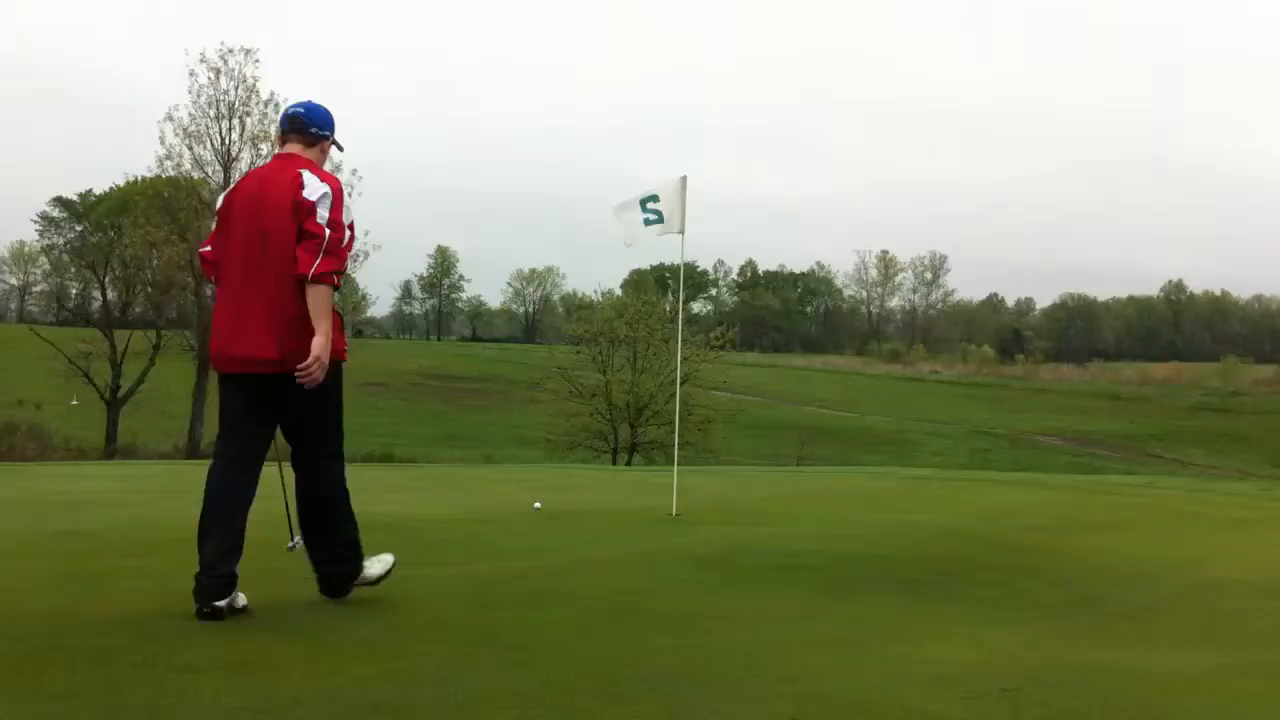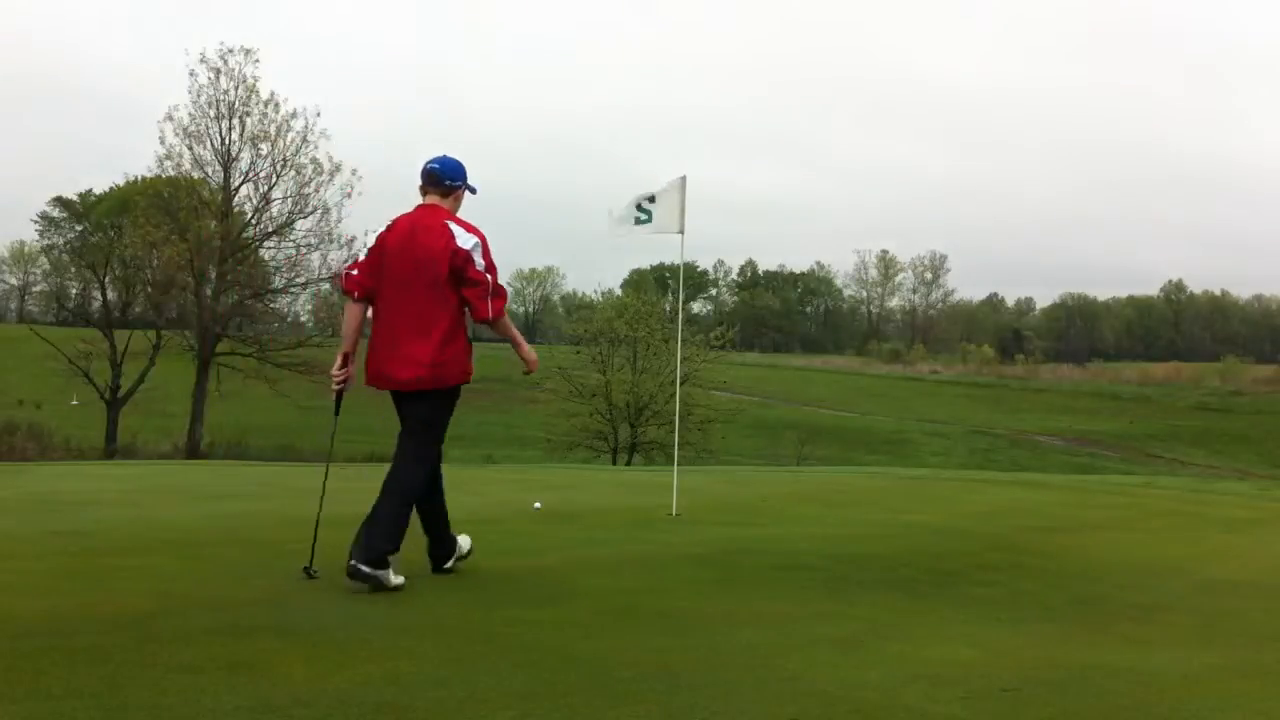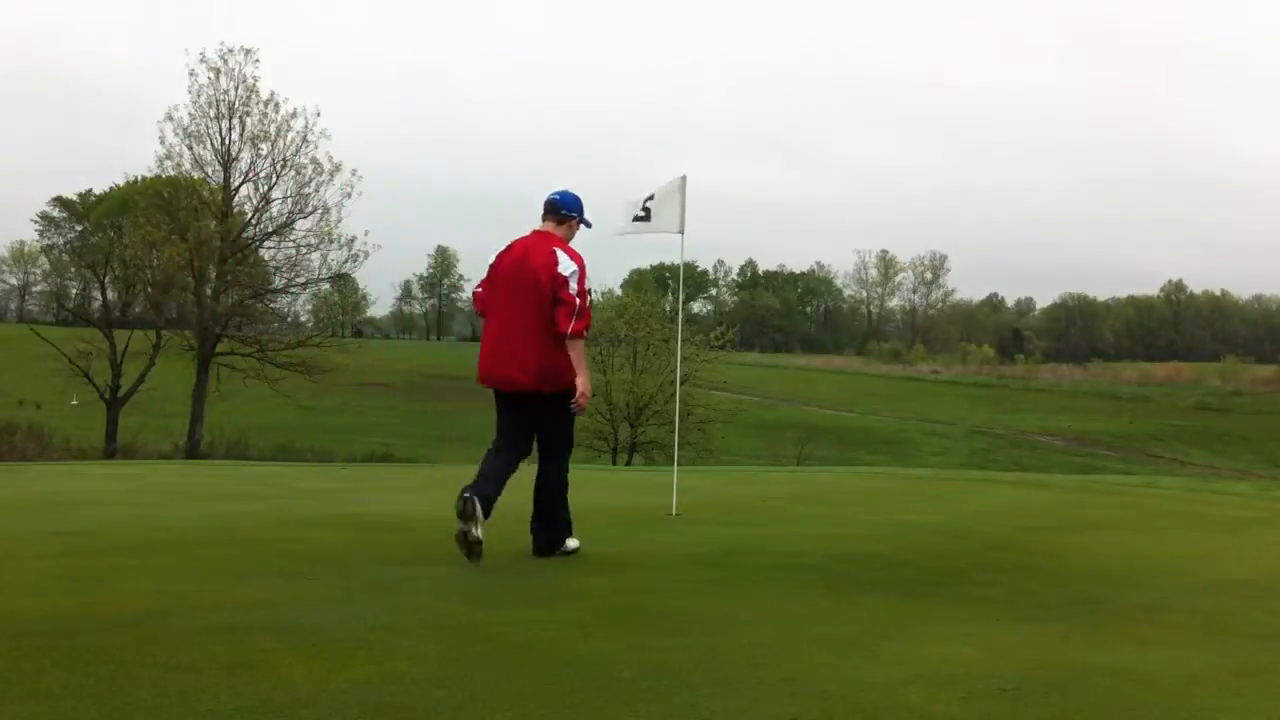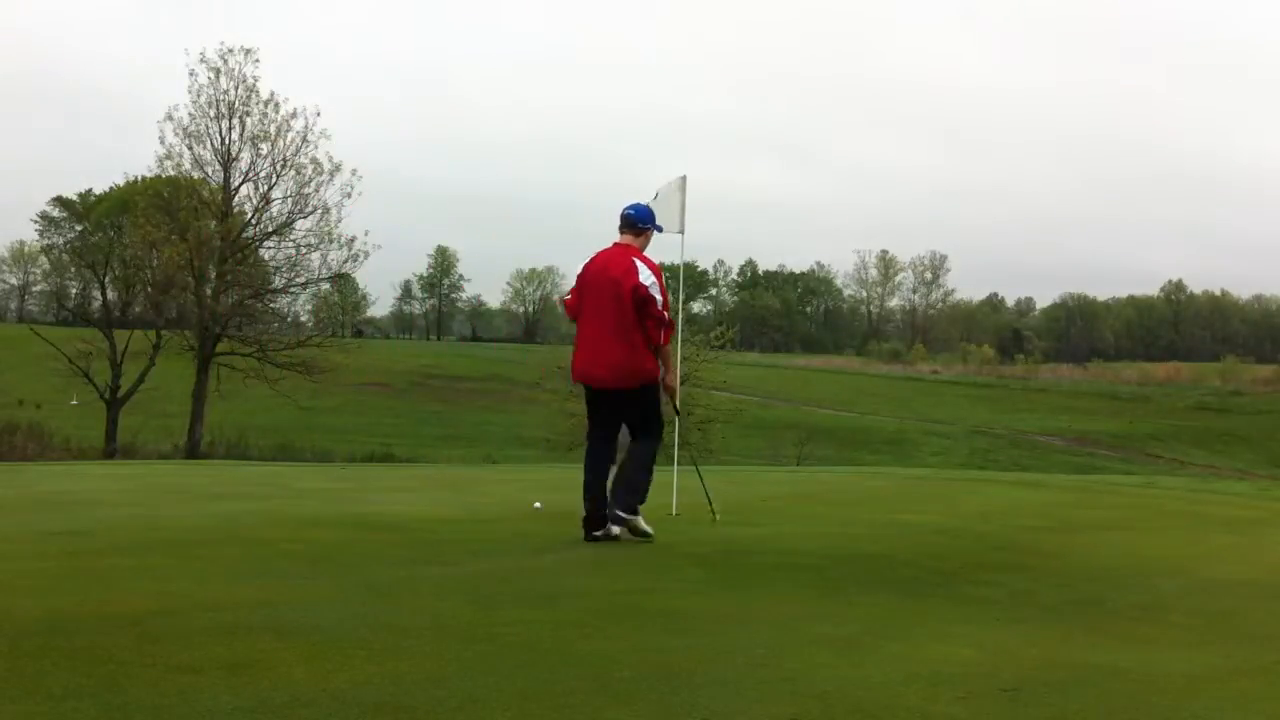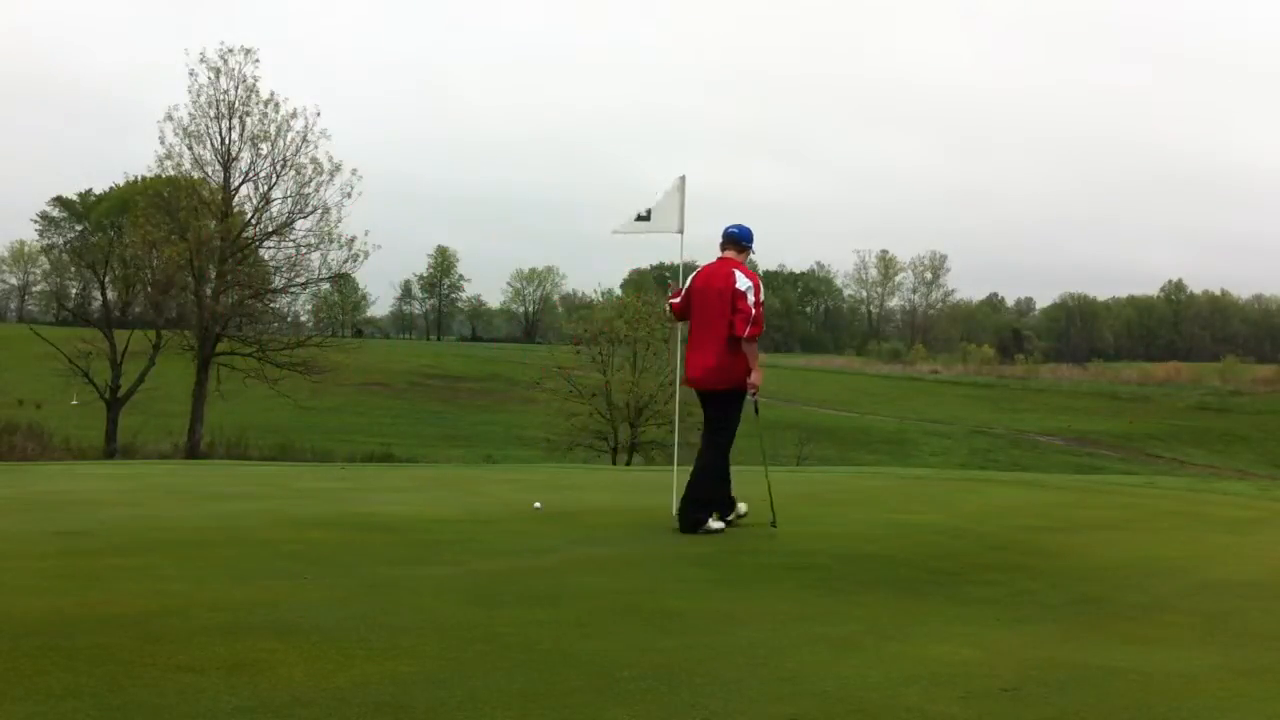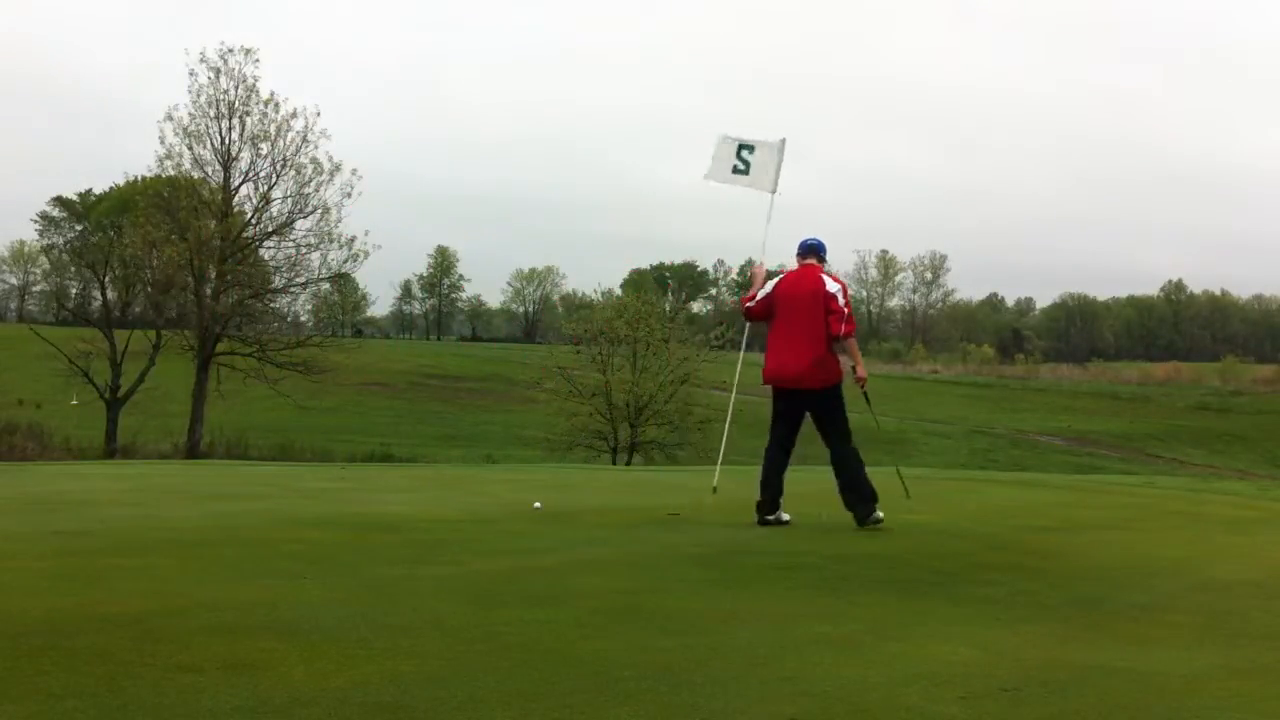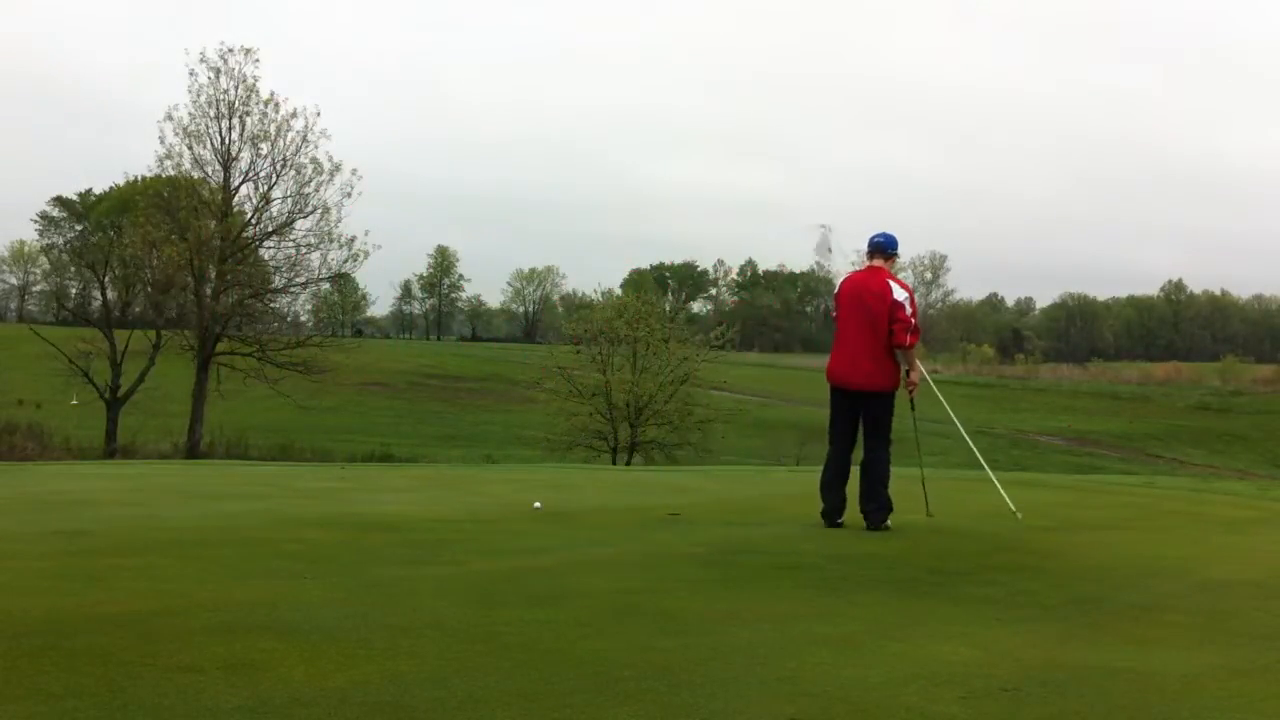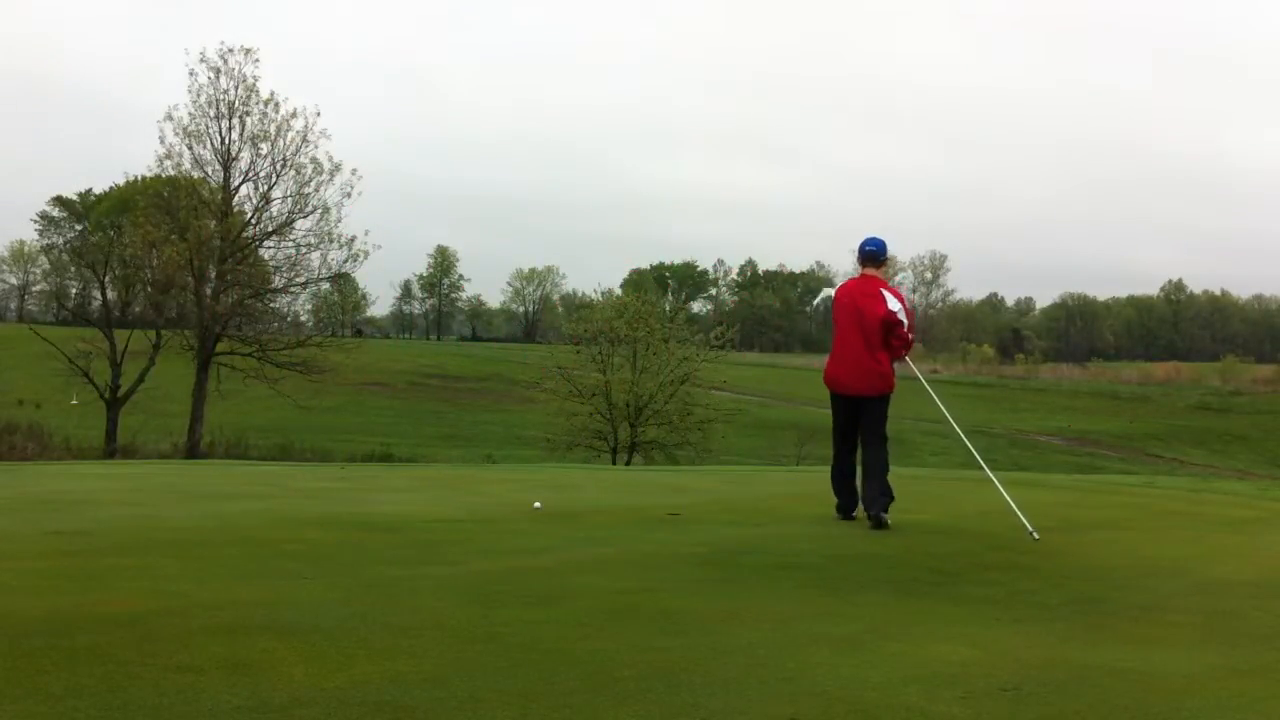
dt=0.7s
person 1, frame 1
left shoulder: (240, 188)
right shoulder: (320, 186)
left elbow: (215, 266)
right elbow: (320, 265)
right wrist: (321, 335)
left hip: (238, 347)
right hip: (300, 347)
left knee: (234, 458)
right knee: (320, 461)
left ankle: (214, 585)
right ankle: (341, 569)
person 1, frame 2
left shoulder: (389, 232)
right shoulder: (464, 236)
left elbow: (357, 294)
right elbow: (488, 303)
left wrist: (346, 354)
right wrist: (521, 345)
left hip: (392, 364)
right hip: (438, 366)
left knee: (421, 449)
right knee: (416, 457)
left ankle: (444, 548)
right ankle: (370, 556)
person 1, frame 3
left shoulder: (507, 253)
right shoulder: (566, 259)
left elbow: (483, 307)
right elbow: (572, 322)
right wrist: (581, 376)
left hip: (503, 367)
right hip: (549, 371)
left knee: (509, 444)
right knee: (555, 452)
left ankle: (476, 498)
right ankle: (551, 538)
person 1, frame 4
left shoulder: (590, 264)
right shoulder: (645, 269)
left elbow: (573, 310)
right elbow: (659, 325)
right wrist: (668, 370)
left hip: (592, 368)
right hip: (632, 369)
left knee: (599, 441)
right knee: (647, 435)
left ankle: (596, 522)
right ankle: (624, 505)
person 1, frame 5
left shoulder: (698, 276)
right shoulder: (746, 279)
left elbow: (677, 308)
right elbow: (748, 330)
right wrist: (755, 369)
left hip: (700, 370)
right hip: (729, 372)
left knee: (718, 435)
right knee: (716, 440)
left ankle: (724, 504)
right ankle: (693, 515)
person 1, frame 6
left shoulder: (778, 283)
right shoulder: (831, 284)
left elbow: (750, 310)
right elbow: (842, 329)
left wrist: (756, 282)
right wrist: (858, 364)
left hip: (783, 375)
right hip: (820, 374)
left knee: (779, 441)
right knee: (839, 441)
left ankle: (768, 508)
right ankle: (863, 508)
person 1, frame 7
left shoulder: (846, 283)
right shoulder: (898, 290)
right elbow: (904, 338)
right wrist: (912, 370)
left hip: (842, 376)
right hip: (879, 379)
left knee: (839, 445)
right knee: (876, 447)
left ankle: (832, 512)
right ankle: (875, 515)
person 1, frame 8
left shoulder: (841, 291)
right shoulder: (892, 298)
right elbow: (903, 344)
left hip: (840, 379)
right hip: (874, 381)
left knee: (844, 445)
right knee: (874, 445)
left ankle: (846, 506)
right ankle: (877, 507)
